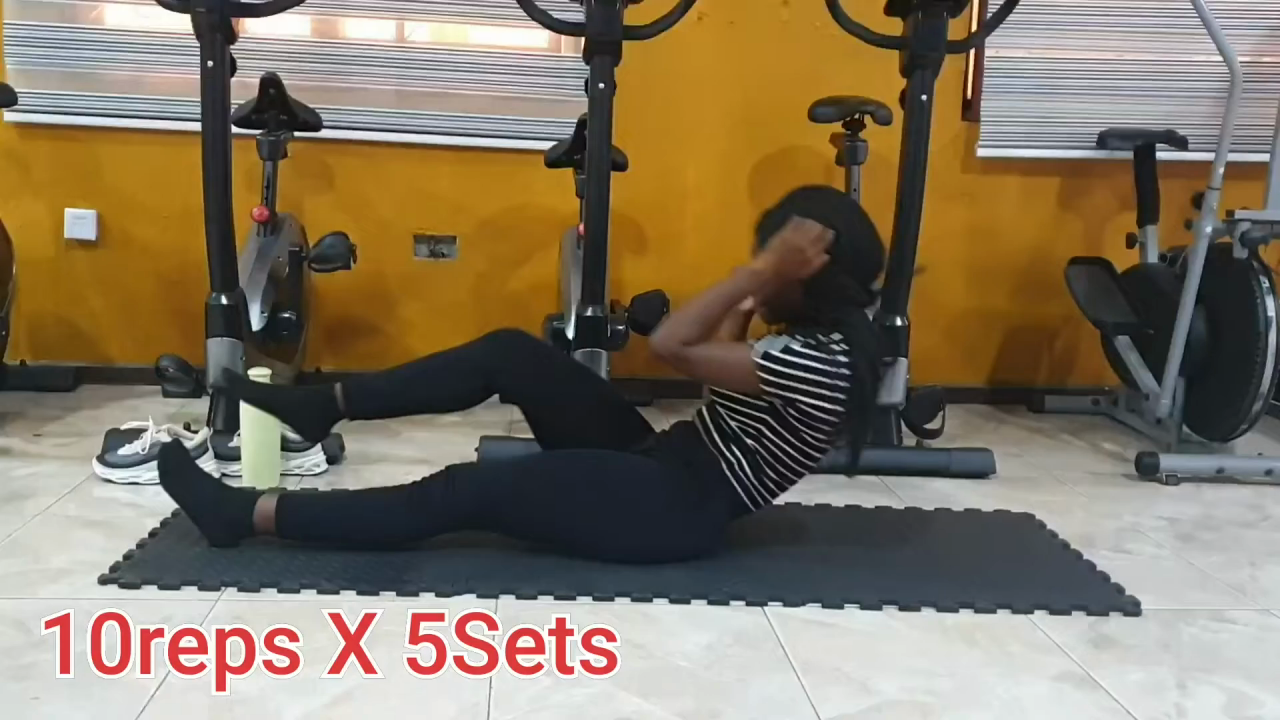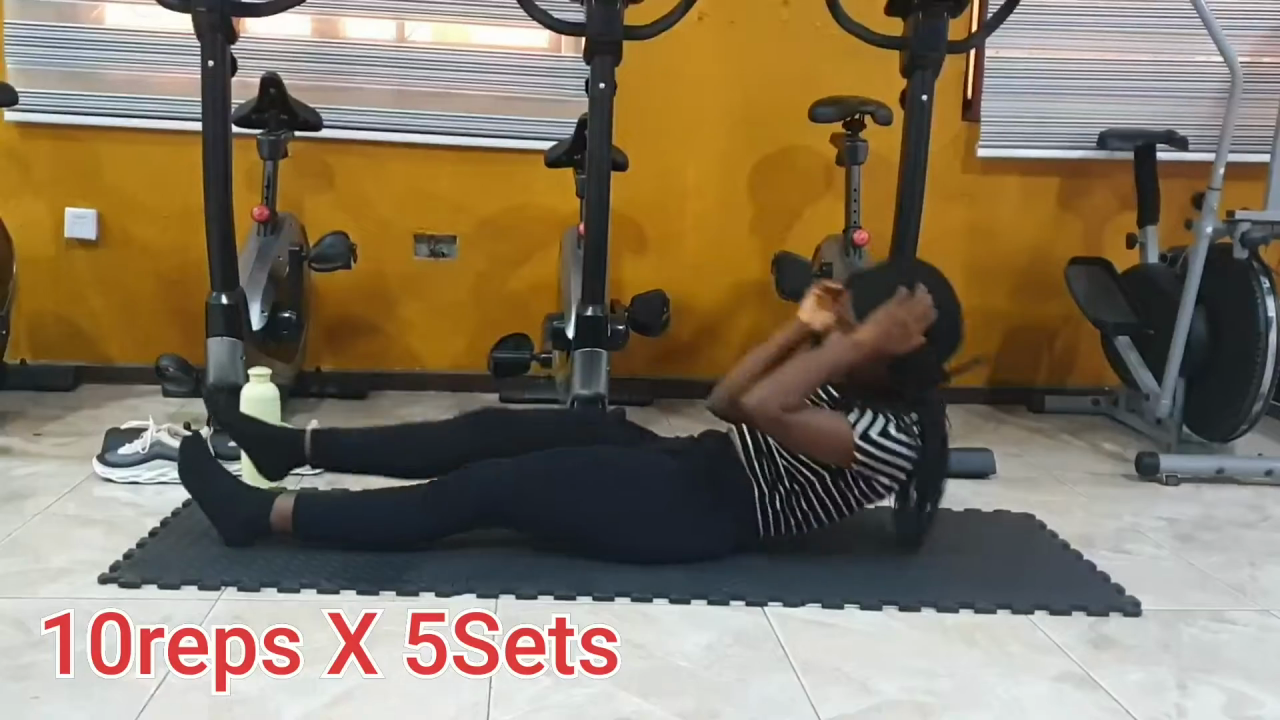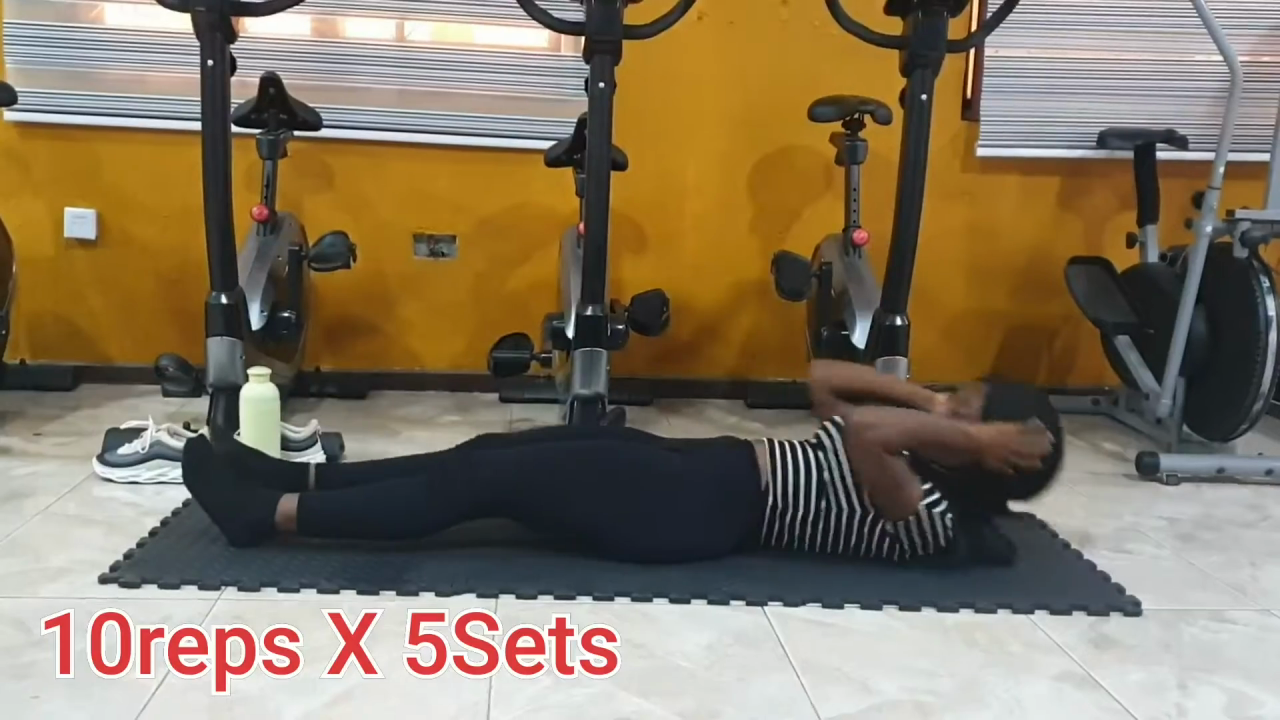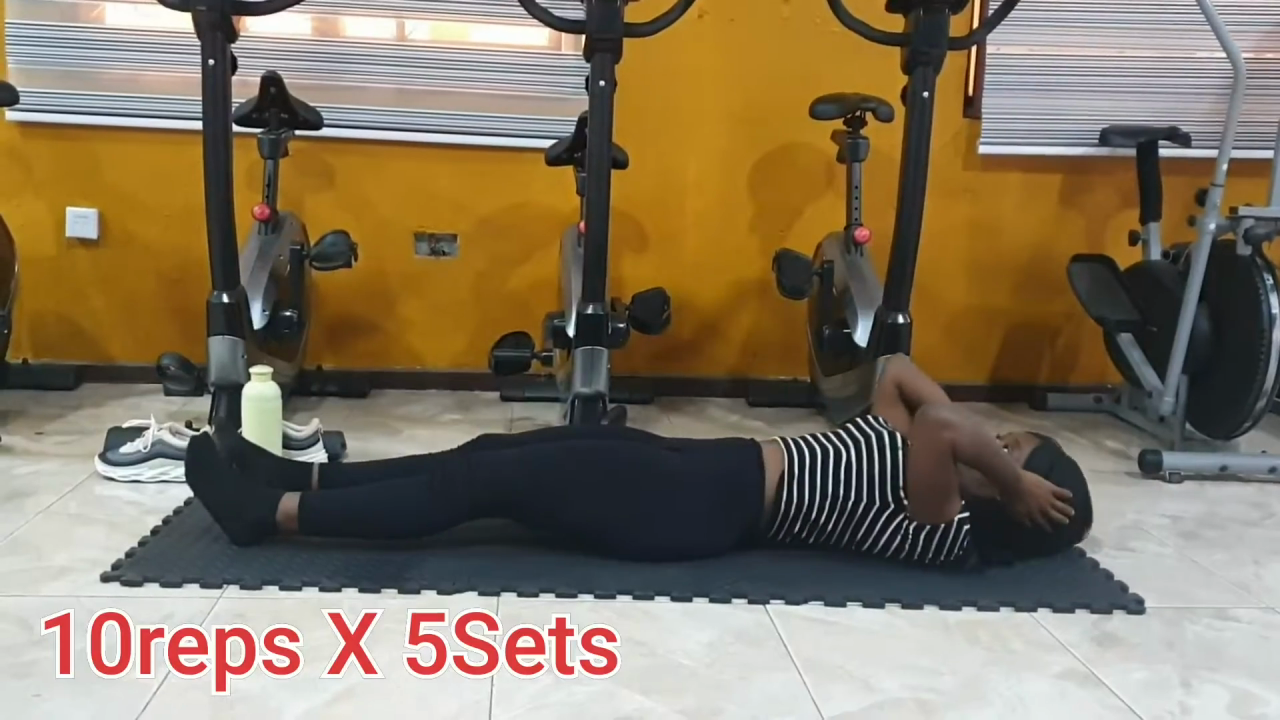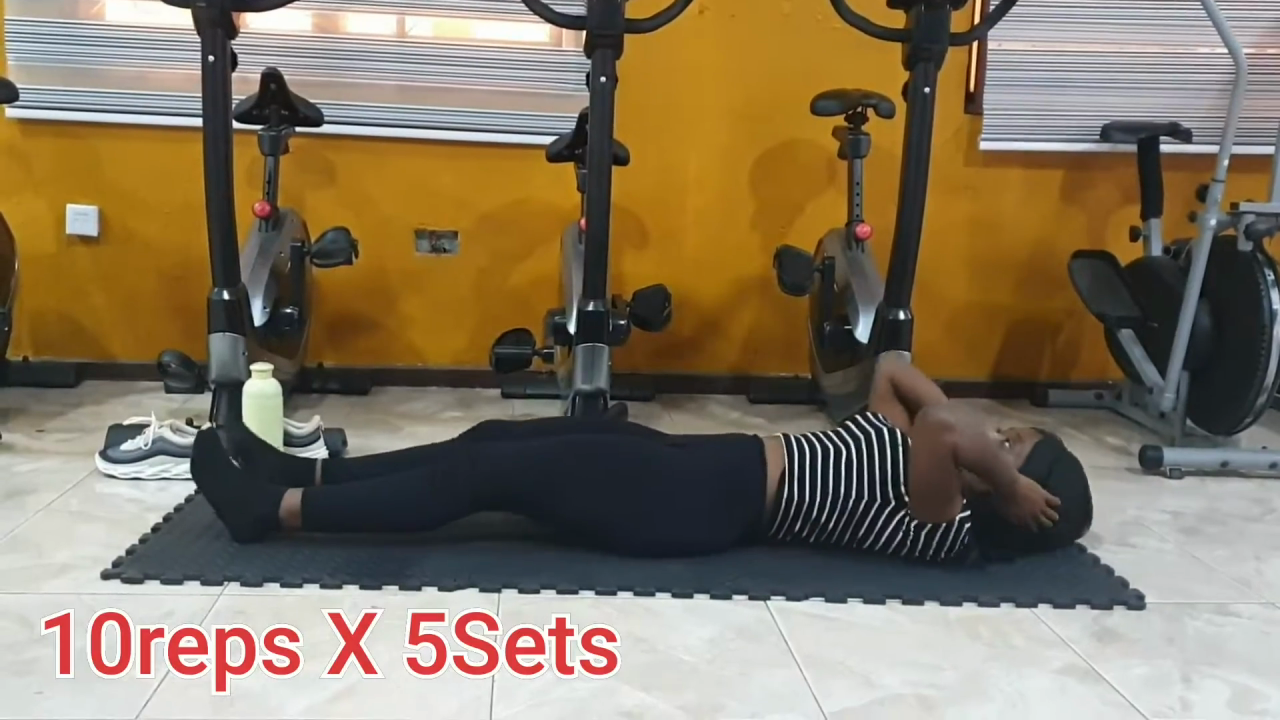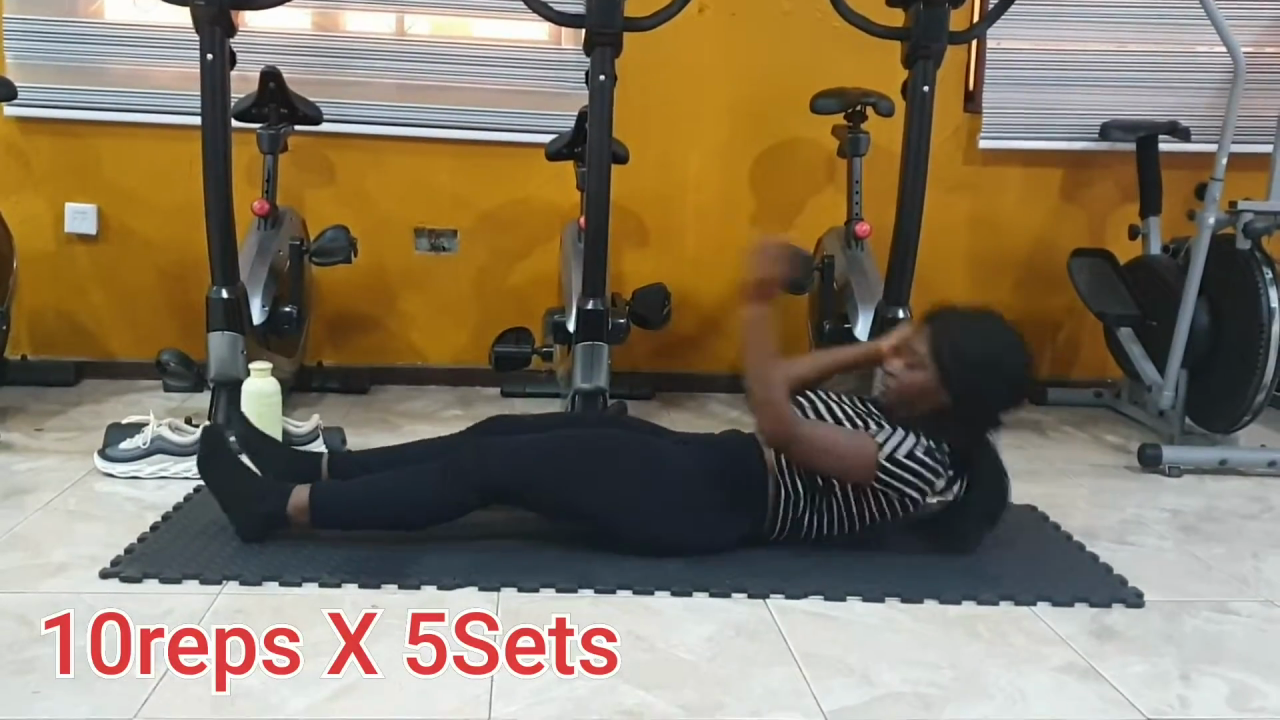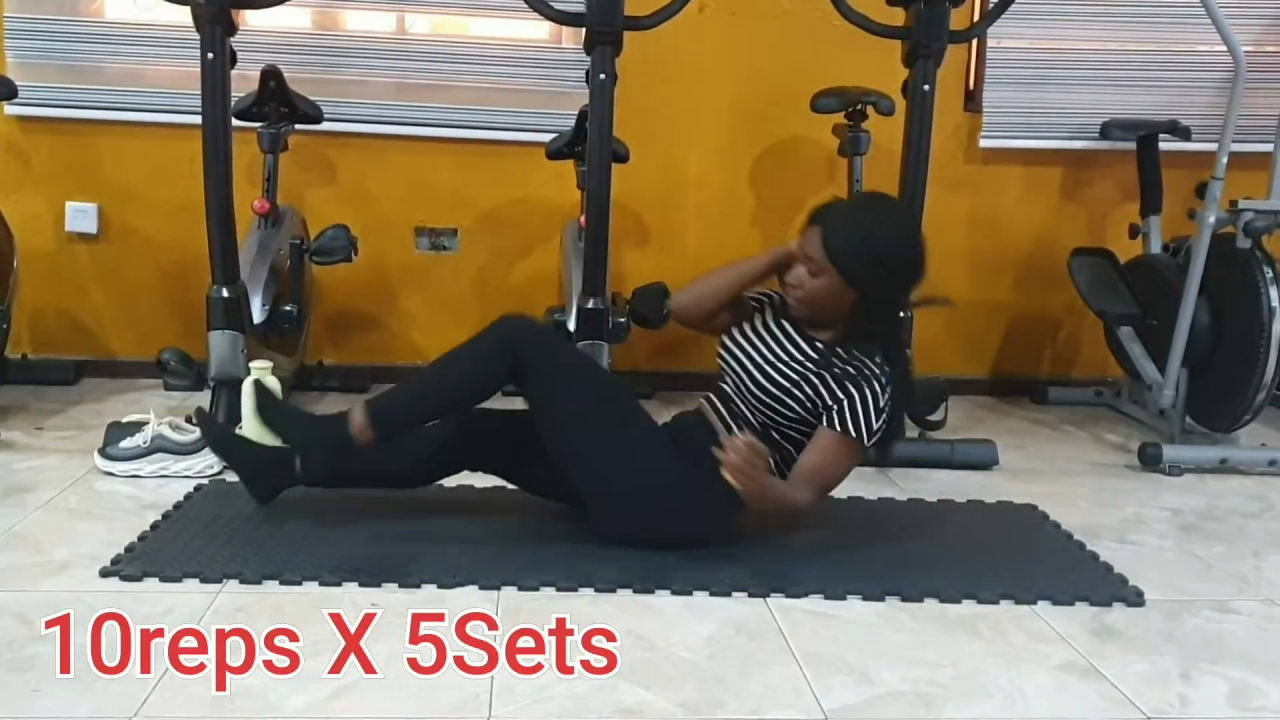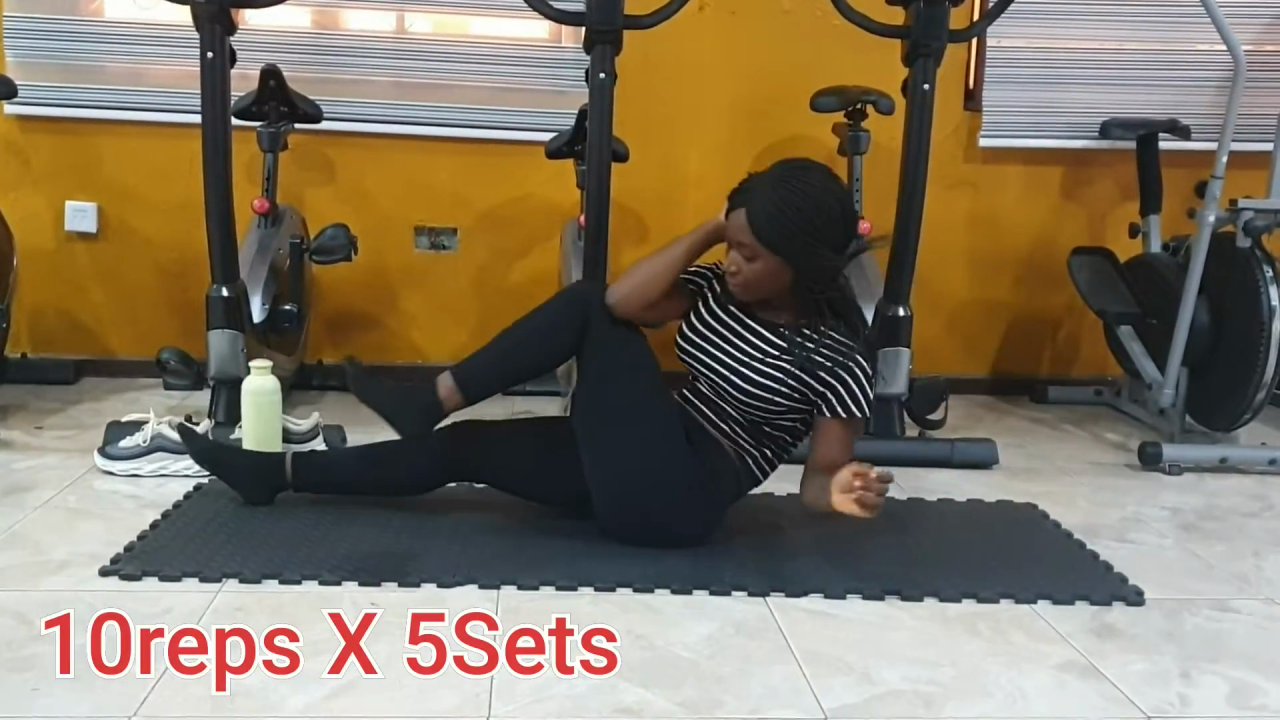
dt=0.3s
person 1, frame 1
left shoulder: (821, 365)
right shoulder: (809, 340)
left elbow: (670, 345)
right elbow: (704, 352)
left wrist: (758, 277)
right wrist: (746, 302)
left hip: (675, 510)
right hip: (655, 464)
left knee: (461, 495)
right knee: (510, 353)
left ankle: (248, 514)
right ankle: (321, 405)
person 1, frame 2
left shoulder: (889, 437)
right shoulder: (854, 391)
left elbow: (761, 406)
right elbow: (724, 401)
left wrist: (858, 343)
right wrist: (803, 330)
left hip: (701, 515)
right hip: (686, 469)
left knee: (482, 490)
right knee: (491, 432)
left ankle: (264, 516)
right ankle: (298, 446)
person 1, frame 3
left shoulder: (925, 515)
right shoulder: (909, 457)
left elbow: (871, 433)
right elbow: (823, 376)
left wrist: (968, 437)
right wrist: (926, 402)
left hip: (698, 509)
right hip: (697, 466)
left knee: (481, 483)
right knee: (487, 452)
left ankle: (267, 515)
right ankle: (301, 478)
person 1, frame 4
left shoulder: (943, 528)
right shoulder: (907, 455)
left elbow: (937, 422)
right elbow: (895, 373)
left wrist: (1010, 477)
right wrist: (981, 438)
left hip: (697, 510)
right hip: (700, 466)
left knee: (481, 482)
right knee: (491, 452)
left ankle: (271, 513)
right ankle: (304, 477)
person 1, frame 5
left shoulder: (947, 521)
right shoulder: (919, 457)
left elbow: (941, 436)
right elbow: (892, 375)
left wrist: (1006, 487)
right wrist: (971, 427)
left hip: (699, 506)
right hip: (706, 465)
left knee: (485, 476)
right knee: (492, 439)
left ankle: (273, 508)
right ankle: (308, 472)
person 1, frame 6
left shoulder: (916, 463)
right shoulder: (886, 417)
left elbow: (777, 424)
right elbow: (786, 383)
left wrist: (760, 309)
right wrist: (874, 346)
left hip: (704, 511)
right hip: (702, 465)
left knee: (489, 471)
right knee: (498, 436)
left ankle: (281, 509)
right ankle: (313, 471)
person 1, frame 7
left shoulder: (859, 384)
right shoulder: (782, 311)
left elbow: (795, 495)
right elbow: (686, 307)
left wrist: (756, 486)
right wrist: (781, 255)
left hip: (677, 506)
right hip: (655, 473)
left knee: (519, 338)
right knee: (472, 436)
left ankle: (346, 433)
right ankle: (289, 465)
person 1, frame 8
left shoulder: (834, 363)
right shoulder: (722, 292)
left elbow: (819, 484)
right elbow: (625, 300)
left wrist: (843, 494)
right wrist: (709, 230)
left hip: (672, 502)
right hip: (633, 471)
left knee: (585, 307)
right knee: (461, 449)
left ankle: (431, 400)
right ankle: (274, 473)
